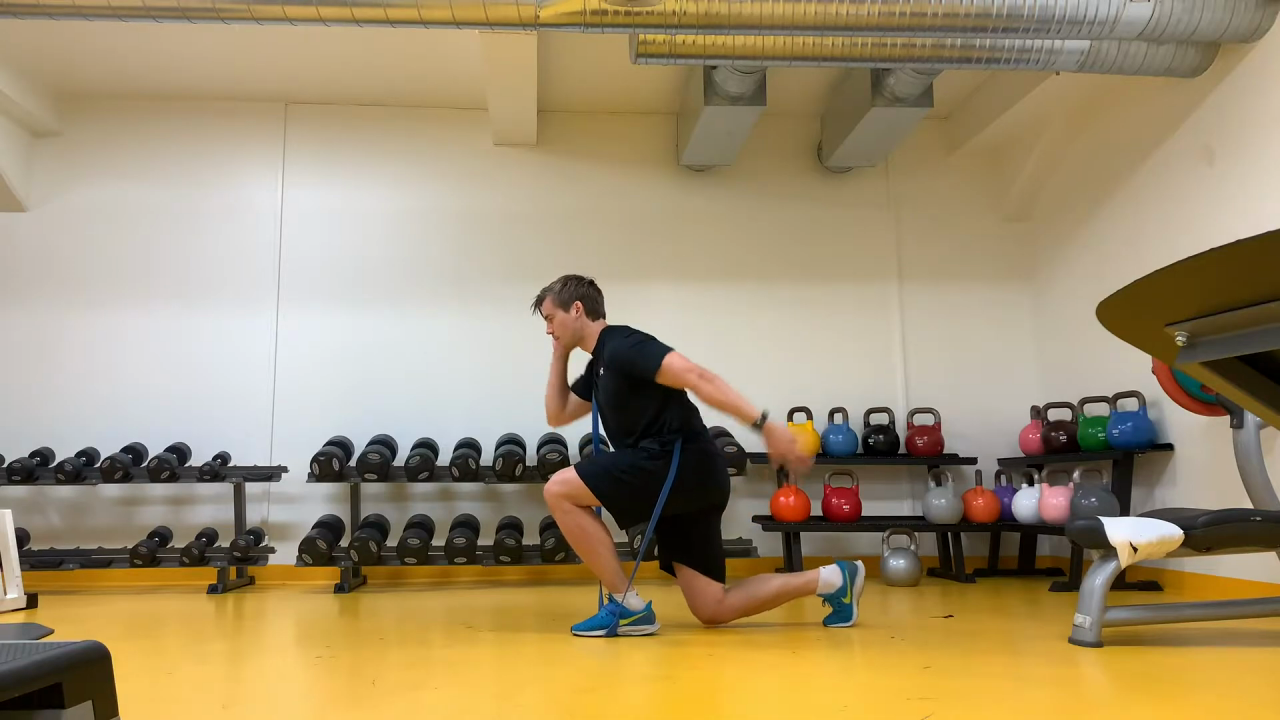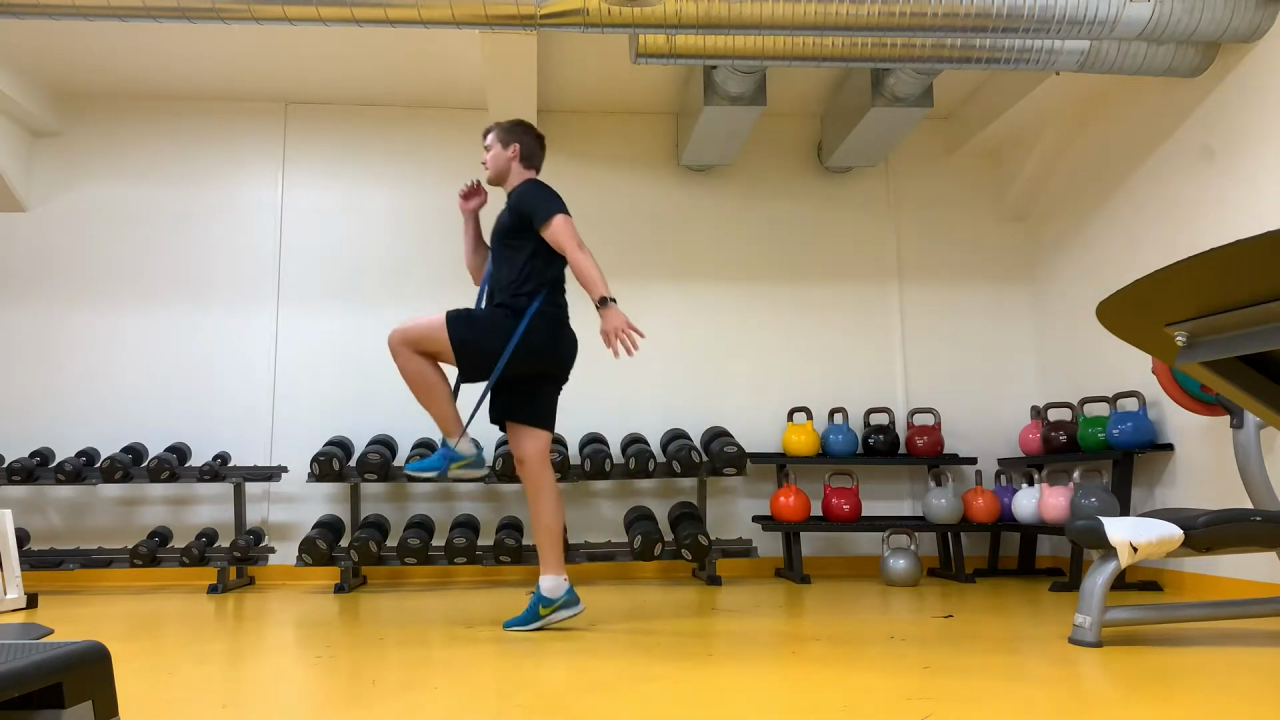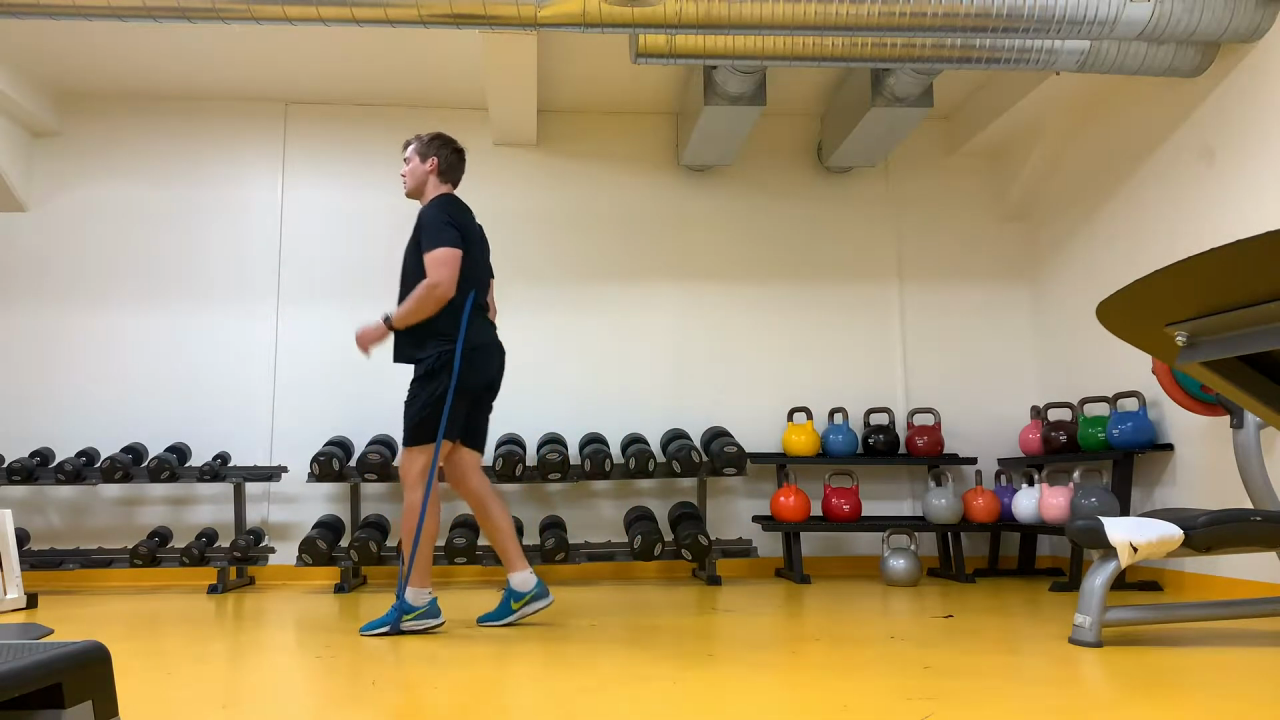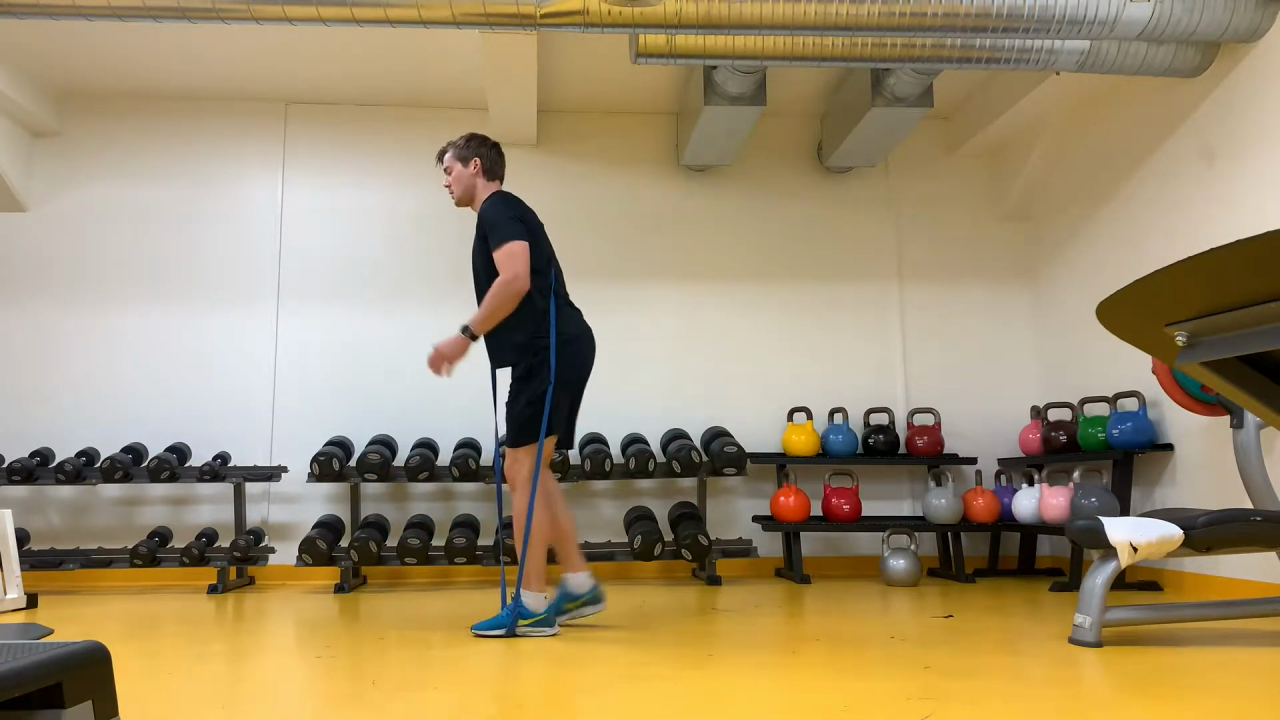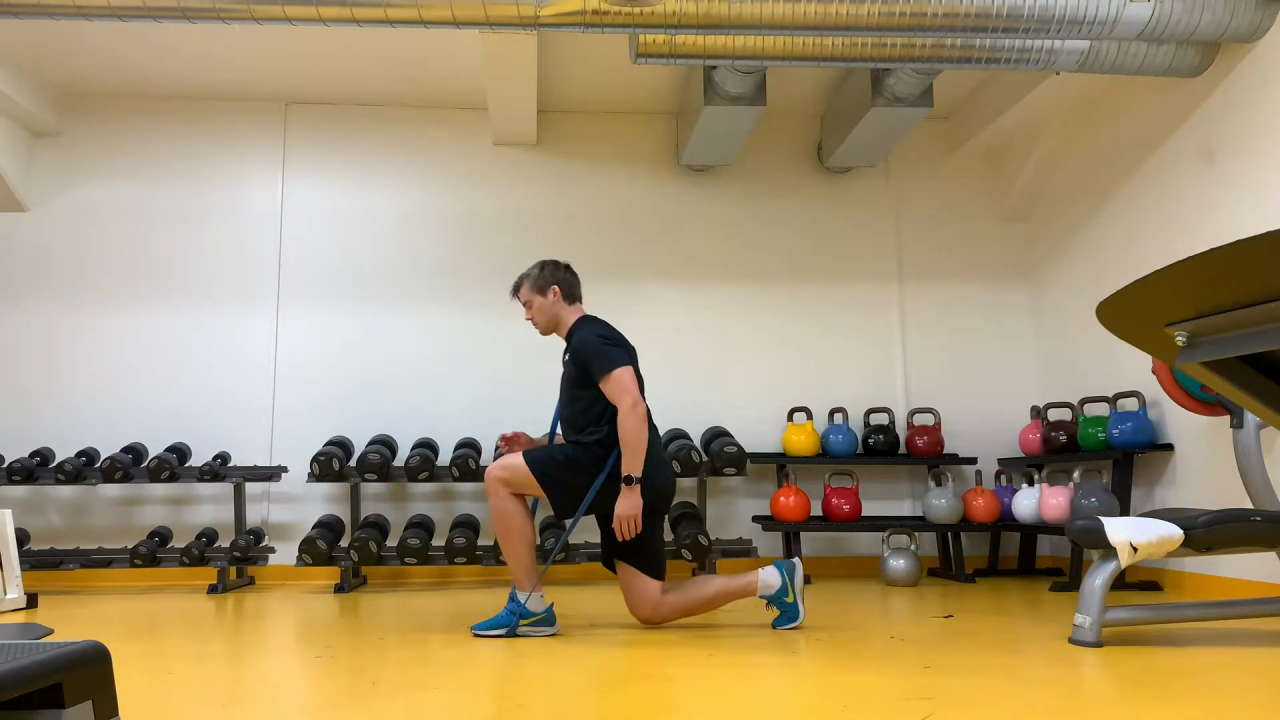
dt=1s
person 1, frame 1
left shoulder: (622, 347)
right shoulder: (600, 366)
left elbow: (697, 377)
right elbow: (557, 415)
left wrist: (764, 425)
right wrist: (560, 355)
left hip: (681, 462)
right hip: (686, 474)
left knee: (560, 491)
right knee: (713, 608)
left ankle: (627, 606)
right ankle: (834, 580)
person 1, frame 2
left shoulder: (532, 196)
right shoulder: (517, 211)
left elbow: (574, 249)
right elbow: (483, 272)
left wrist: (606, 304)
right wrist: (470, 219)
left hip: (529, 333)
right hip: (537, 346)
left knee: (404, 340)
right knee: (533, 463)
left ankle: (459, 447)
right ankle: (555, 590)
person 1, frame 3
left shoulder: (439, 213)
right shoulder: (466, 223)
left elbow: (440, 286)
left wrist: (386, 324)
left hip: (450, 359)
right hip: (475, 358)
left knee: (415, 473)
right knee: (466, 475)
left ankle: (417, 601)
right ankle: (525, 585)
person 1, frame 4
left shoulder: (497, 210)
right shoulder: (506, 215)
left elbow: (516, 282)
left wrist: (465, 336)
left hip: (547, 352)
right hip: (555, 352)
left knee: (520, 470)
right knee: (530, 472)
left ankle: (534, 606)
right ankle: (579, 583)
person 1, frame 5
left shoulder: (591, 339)
right shoulder: (585, 342)
left elbow: (632, 407)
left wrist: (629, 487)
right wrist: (540, 446)
left hip: (622, 471)
right hip: (631, 478)
left knee: (500, 476)
right knee: (652, 607)
left ankle: (529, 607)
right ankle: (773, 580)
